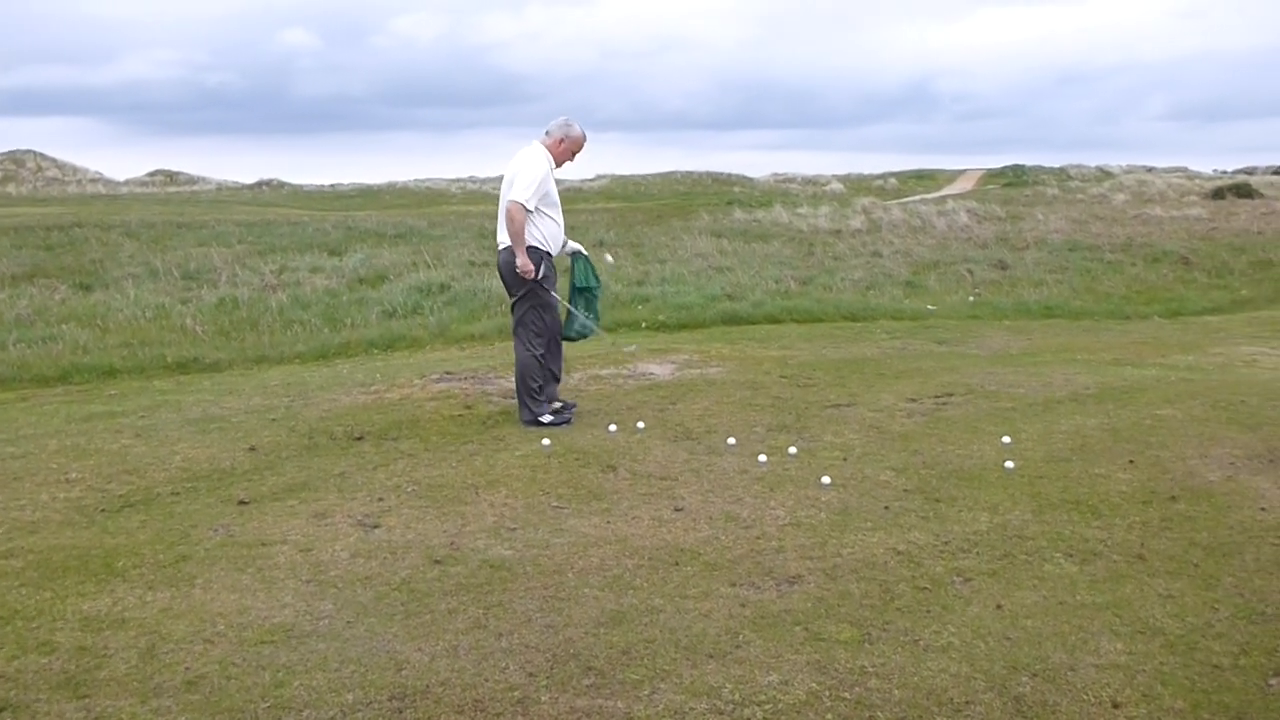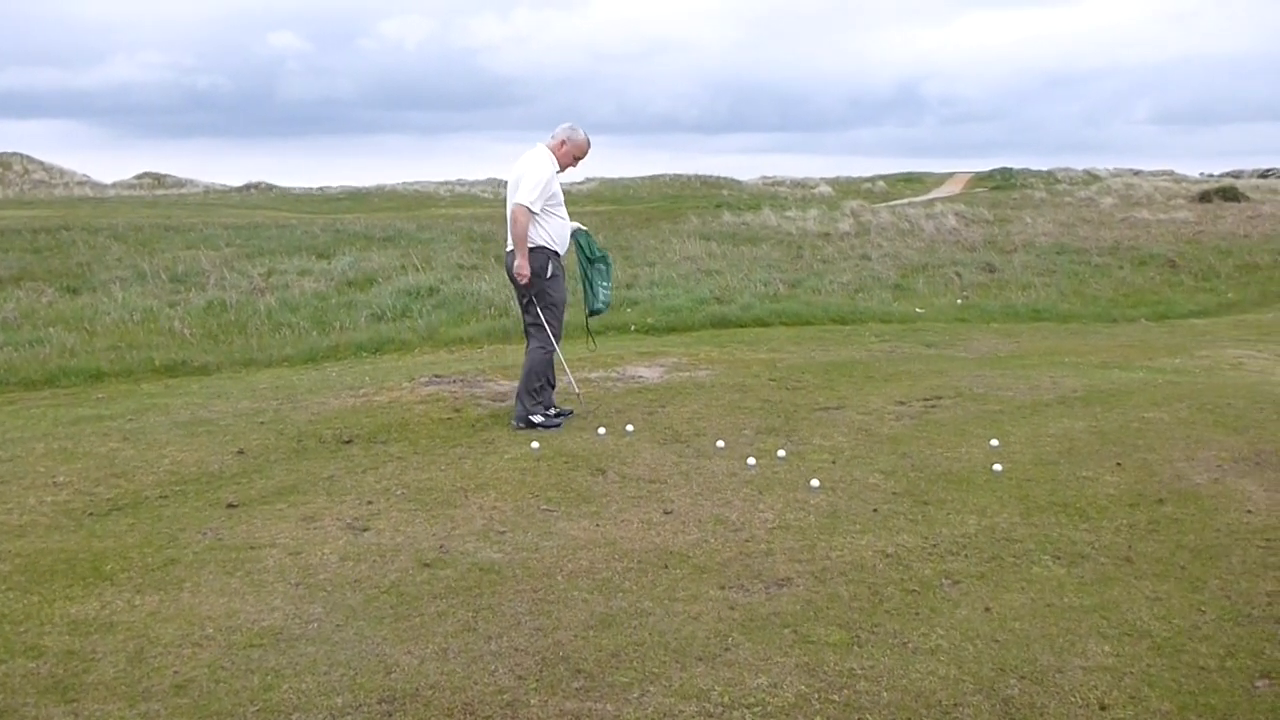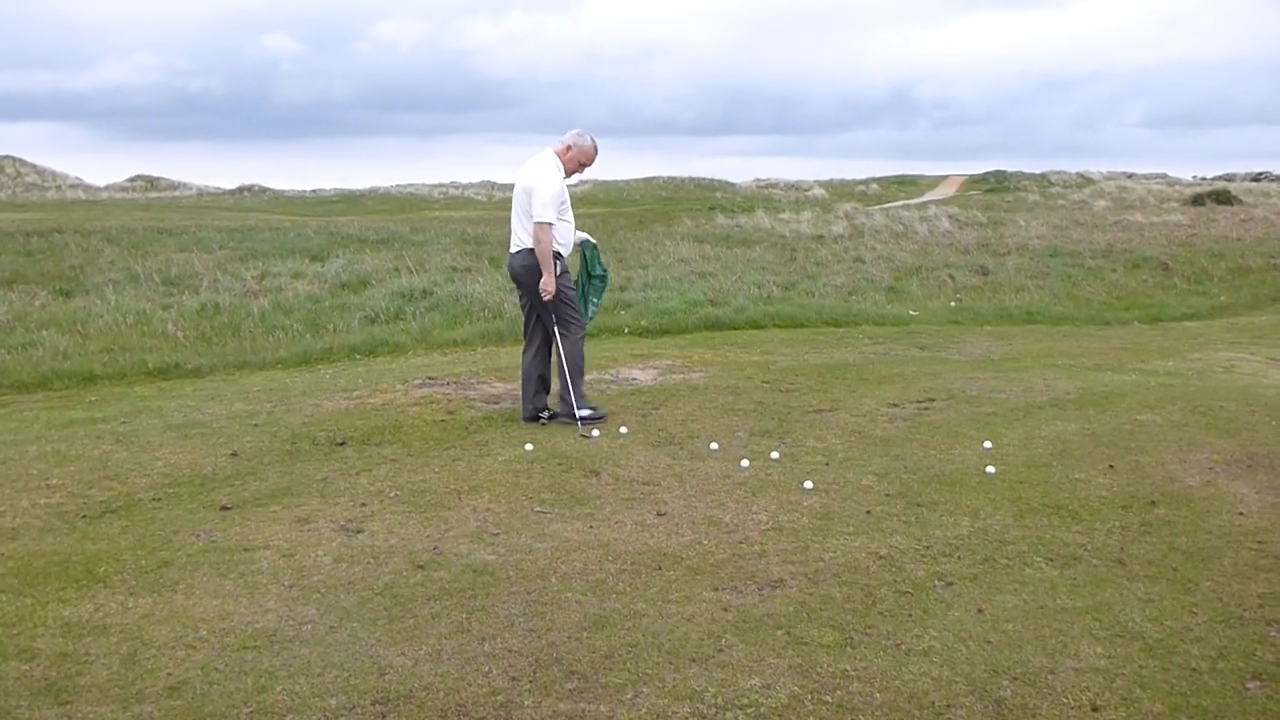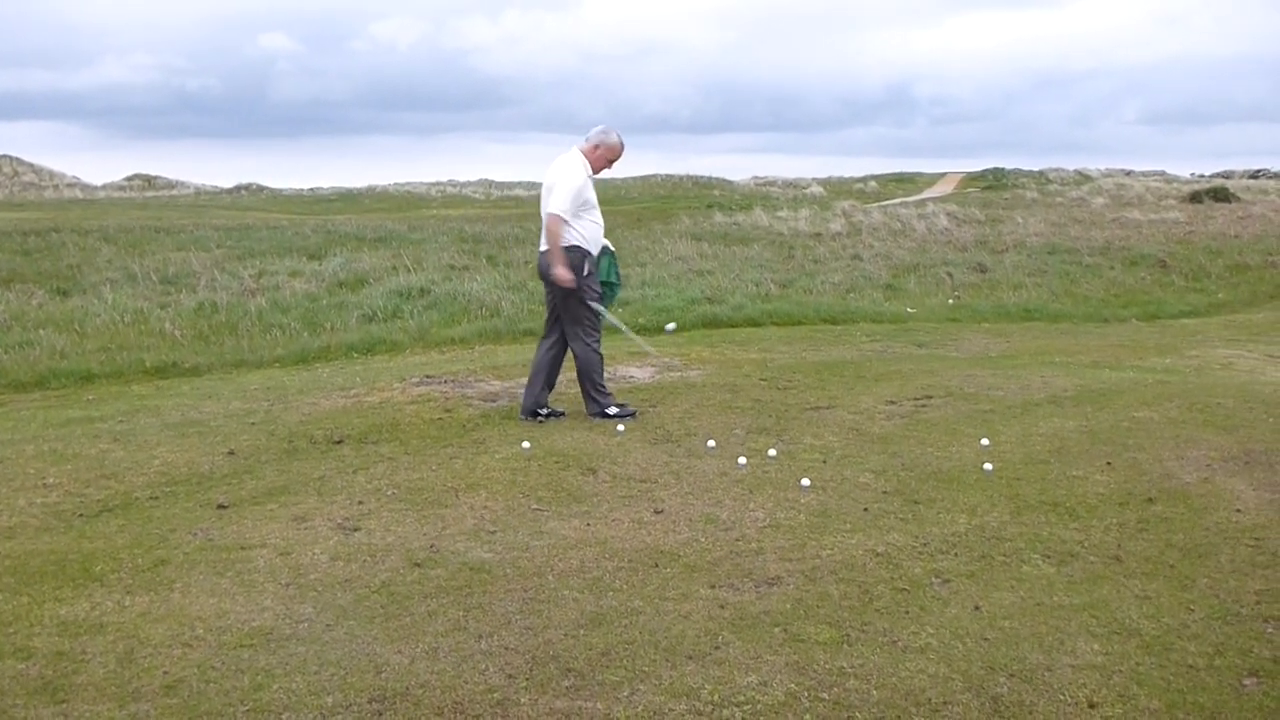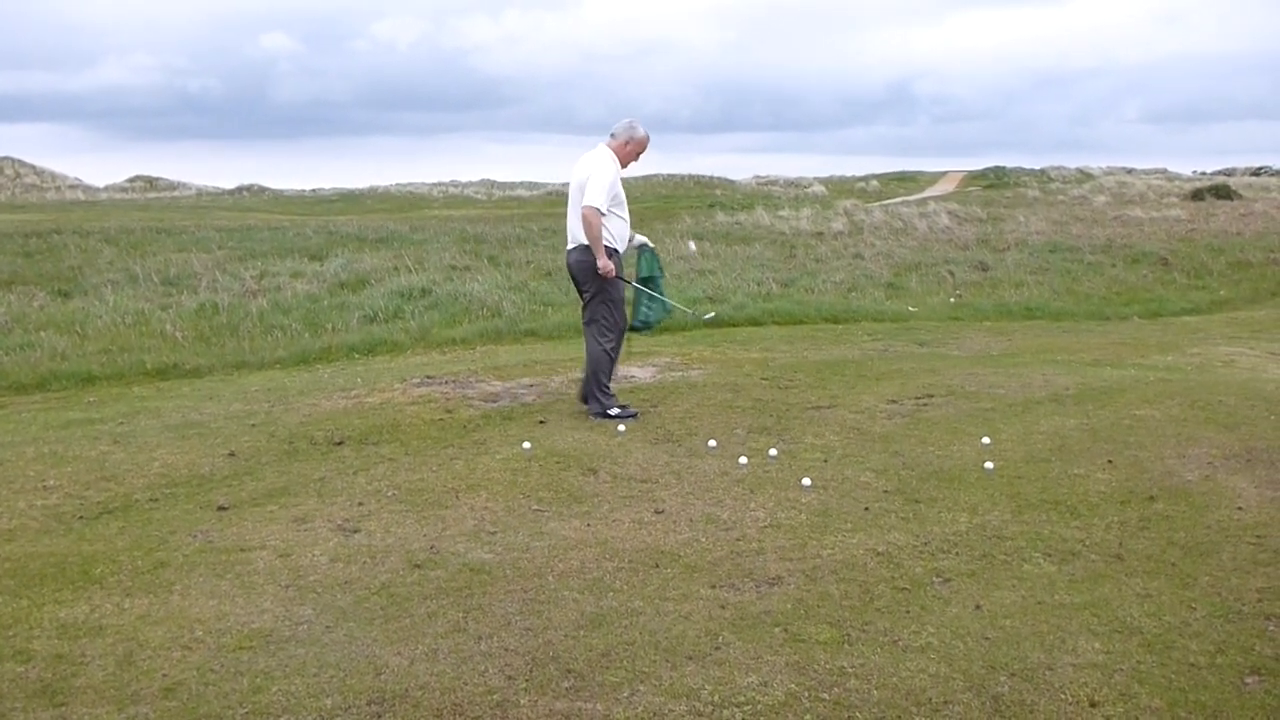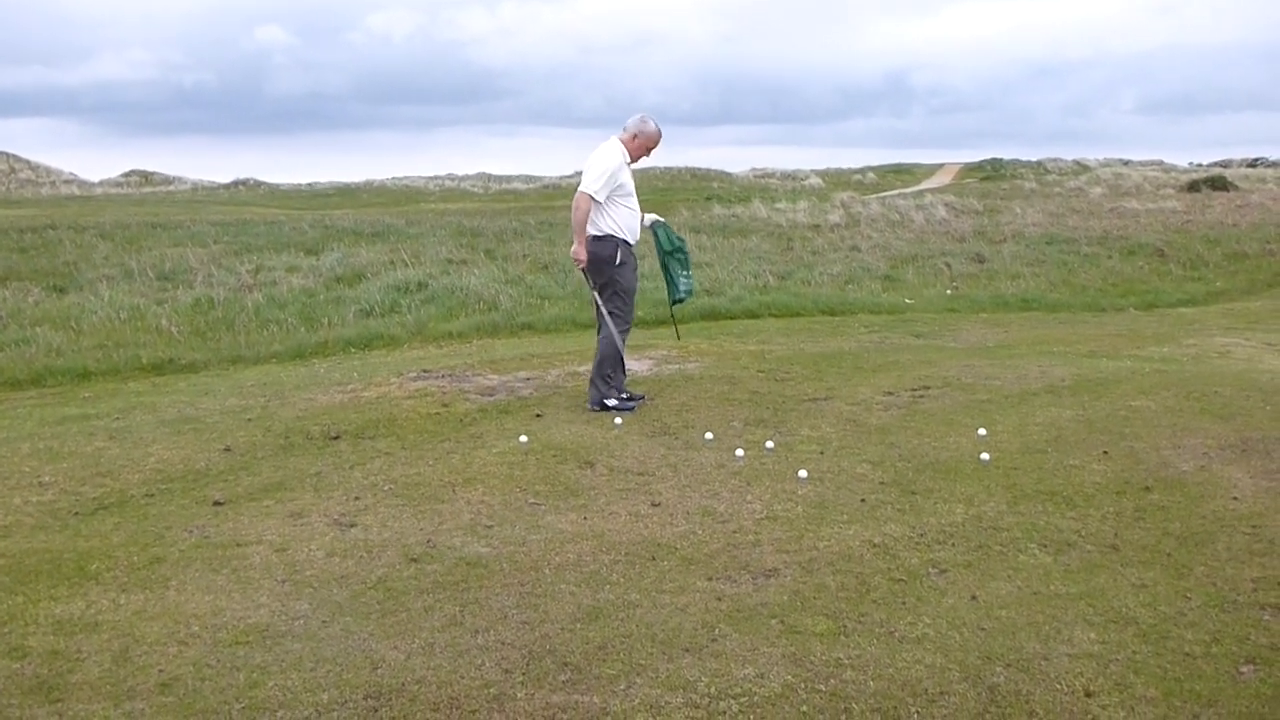
dt=0.4s
person 1, frame 1
left shoulder: (534, 161)
right shoulder: (536, 165)
right elbow: (515, 209)
left wrist: (564, 242)
right wrist: (522, 255)
left hip: (531, 258)
right hip: (530, 261)
left knee: (549, 331)
right knee: (533, 337)
left ankle: (548, 398)
right ankle: (534, 410)
person 1, frame 2
left shoulder: (538, 164)
right shoulder: (540, 167)
right elbow: (519, 212)
left wrist: (565, 226)
right wrist: (521, 258)
left hip: (537, 260)
right hip: (537, 261)
left knee: (543, 335)
right knee: (545, 336)
left ankle: (542, 404)
right ankle: (528, 410)
person 1, frame 3
left shoulder: (539, 166)
right shoulder: (549, 176)
right elbow: (542, 230)
left wrist: (570, 234)
right wrist: (549, 275)
left hip: (524, 261)
right hip: (539, 263)
left knee: (538, 337)
right knee: (571, 330)
left ankle: (534, 407)
right ankle: (574, 404)
person 1, frame 4
left shoulder: (571, 167)
right shoulder: (573, 173)
right elbow: (553, 220)
left wrist: (595, 240)
right wrist: (559, 265)
left hip: (565, 261)
right hip: (573, 262)
left knee: (556, 335)
right knee: (585, 335)
left ankle: (535, 403)
right ankle: (600, 404)
person 1, frame 5
left shoulder: (594, 160)
right shoulder: (605, 168)
right elbow: (589, 213)
left wrist: (631, 236)
right wrist: (602, 257)
left hip: (585, 257)
right hip: (596, 260)
left knee: (612, 326)
right knee: (603, 332)
left ankle: (593, 390)
right ankle: (601, 403)
person 1, frame 6
left shoulder: (616, 158)
right shoulder: (610, 159)
right elbow: (582, 200)
left wrist: (642, 217)
right wrist: (579, 243)
left hip: (612, 249)
right hip: (609, 249)
left knee: (615, 321)
right knee: (617, 321)
left ankle: (613, 388)
right ankle: (602, 394)
